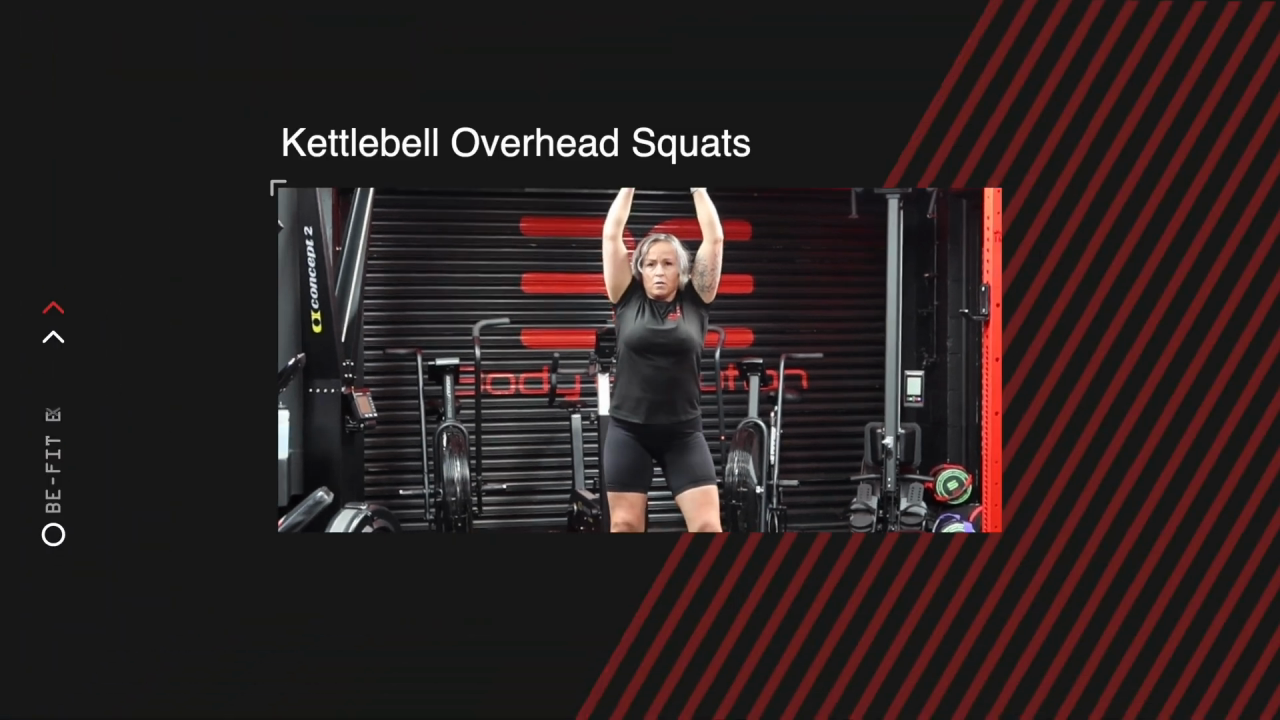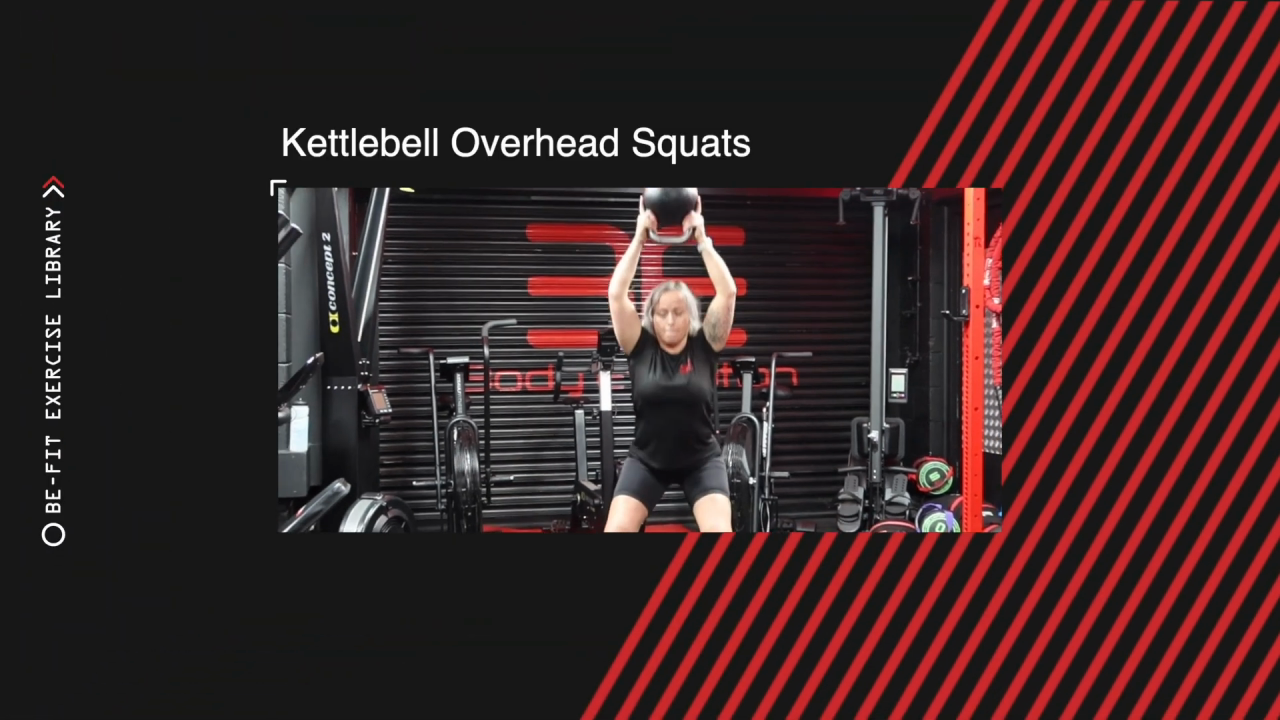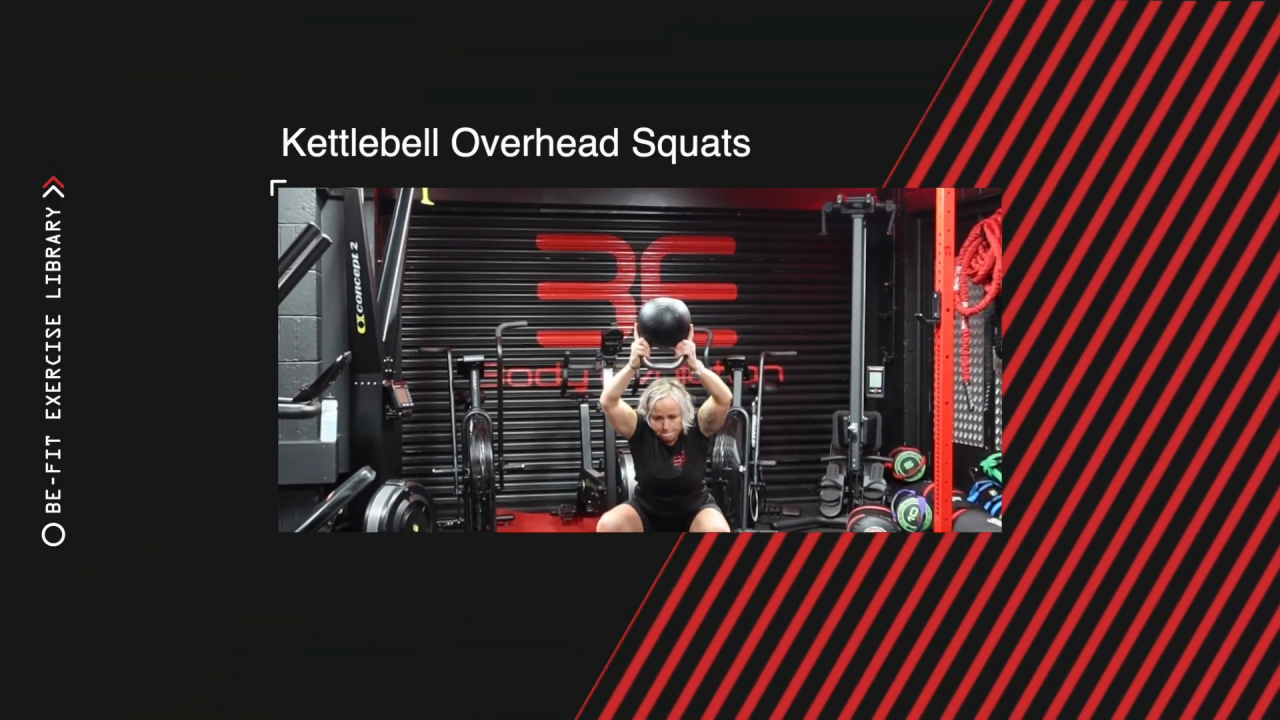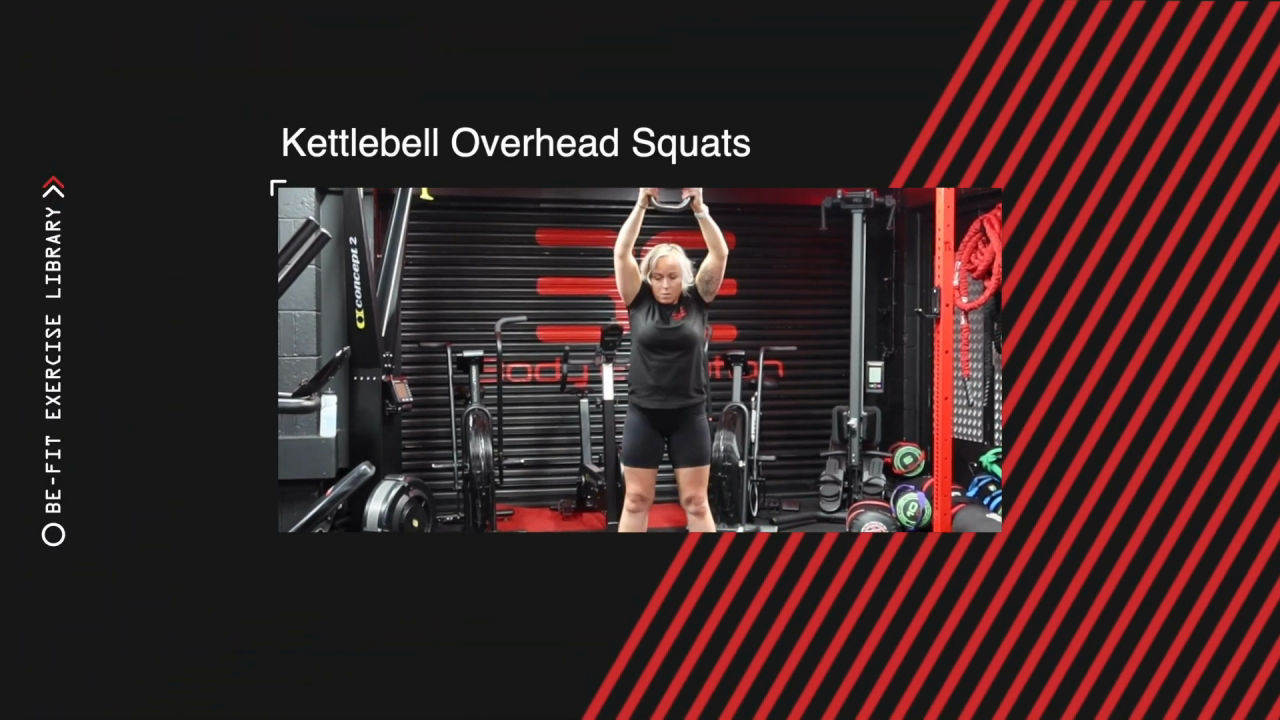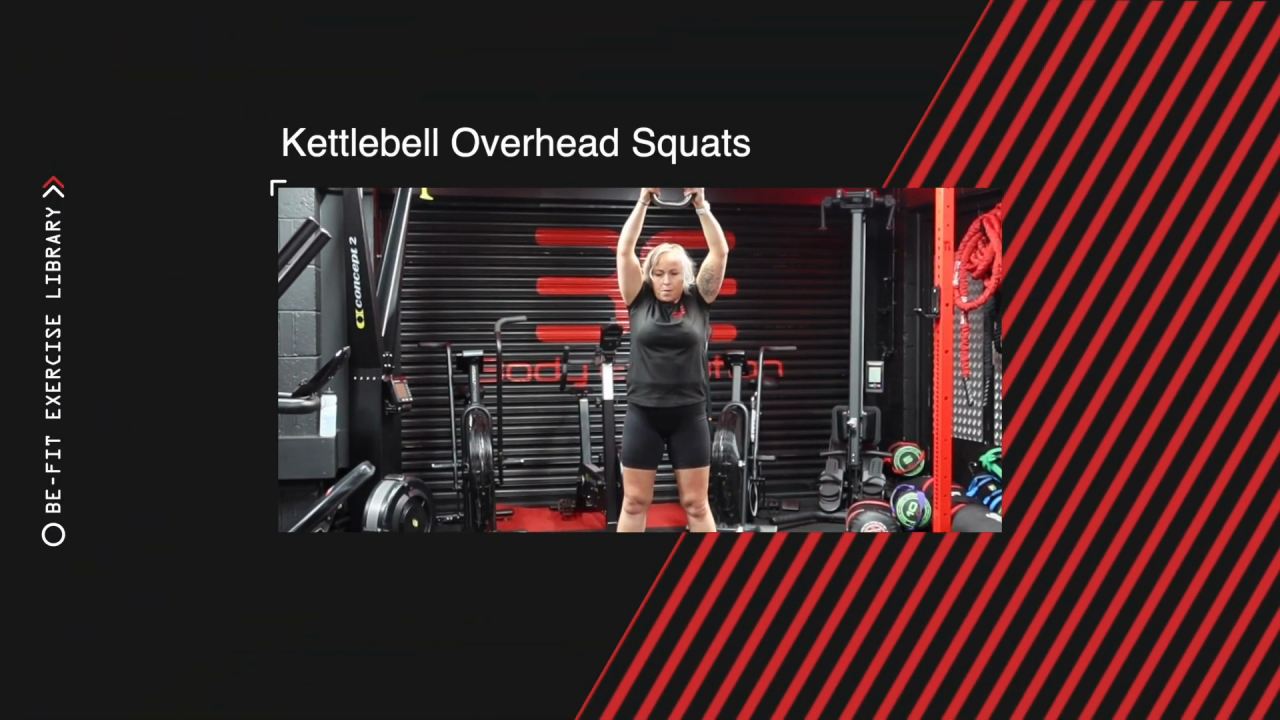
dt=1s
person 1, frame 1
left shoulder: (696, 301)
right shoulder: (628, 300)
left elbow: (714, 238)
right elbow: (611, 236)
left wrist: (697, 185)
right wrist: (629, 184)
left hip: (683, 433)
right hip: (629, 431)
left knee: (707, 526)
right knee: (625, 528)
person 1, frame 2
left shoulder: (705, 345)
right shoulder: (641, 347)
left elbow: (727, 292)
right elbow: (617, 294)
left wrist: (702, 240)
right wrist: (639, 239)
left hip: (701, 462)
right hip: (647, 461)
right knee: (616, 533)
person 1, frame 3
left shoulder: (697, 429)
right shoulder: (639, 430)
left elbow: (725, 399)
right elbow: (608, 402)
left wrist: (695, 365)
left hip: (694, 511)
right hip: (648, 511)
left knee: (718, 531)
right knee: (608, 526)
person 1, frame 4
left shoulder: (697, 300)
right shoulder: (639, 301)
left elbow: (719, 253)
right elbow: (621, 253)
left wrist: (699, 208)
right wrist: (641, 204)
left hip: (689, 414)
right hip: (644, 413)
left knee: (696, 503)
right knee: (636, 501)
person 1, frame 5
left shoulder: (699, 301)
right shoulder: (639, 301)
left elbow: (719, 251)
right elbow: (625, 250)
left wrist: (701, 205)
right wrist: (643, 201)
left hip: (688, 415)
right hip: (643, 413)
left knee: (696, 504)
right knee: (634, 502)
